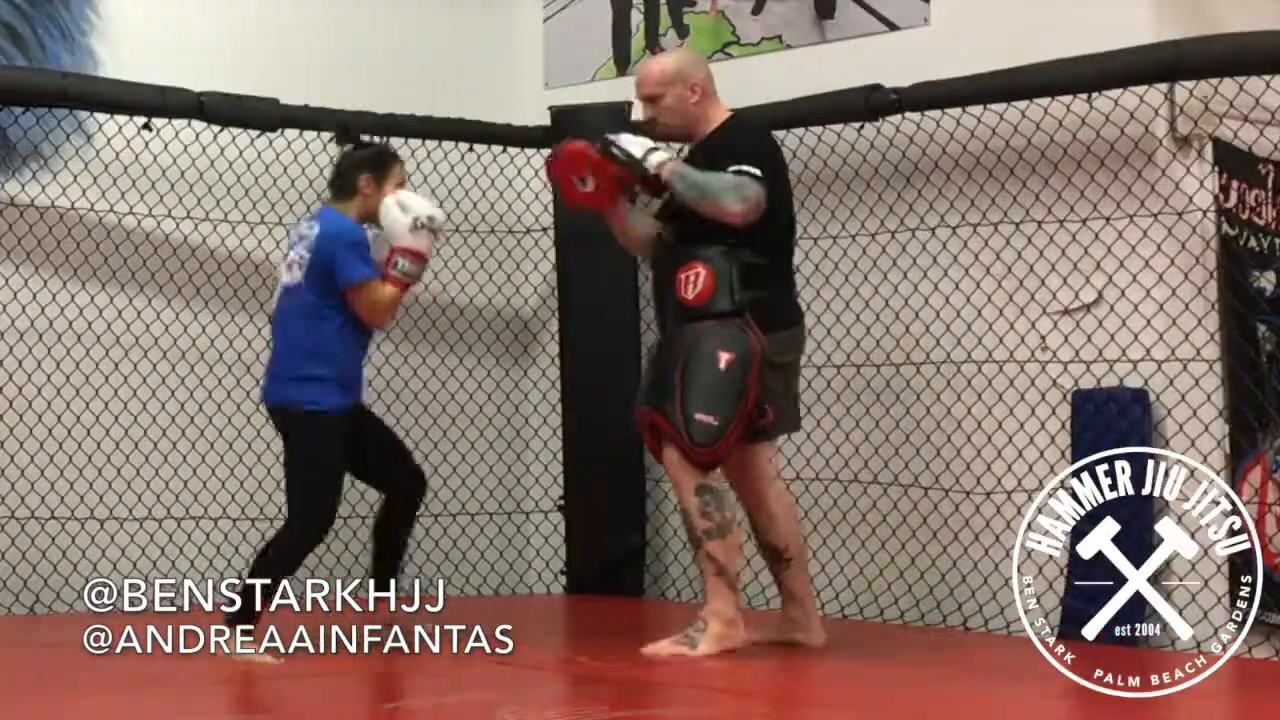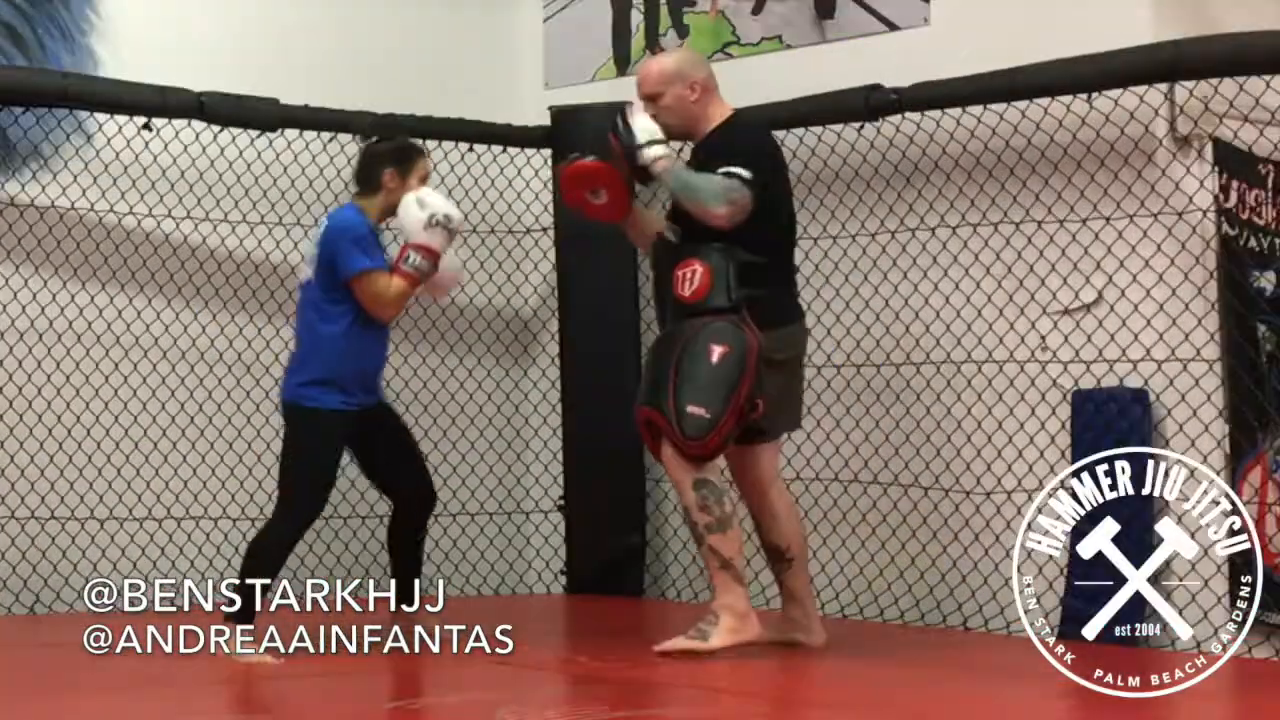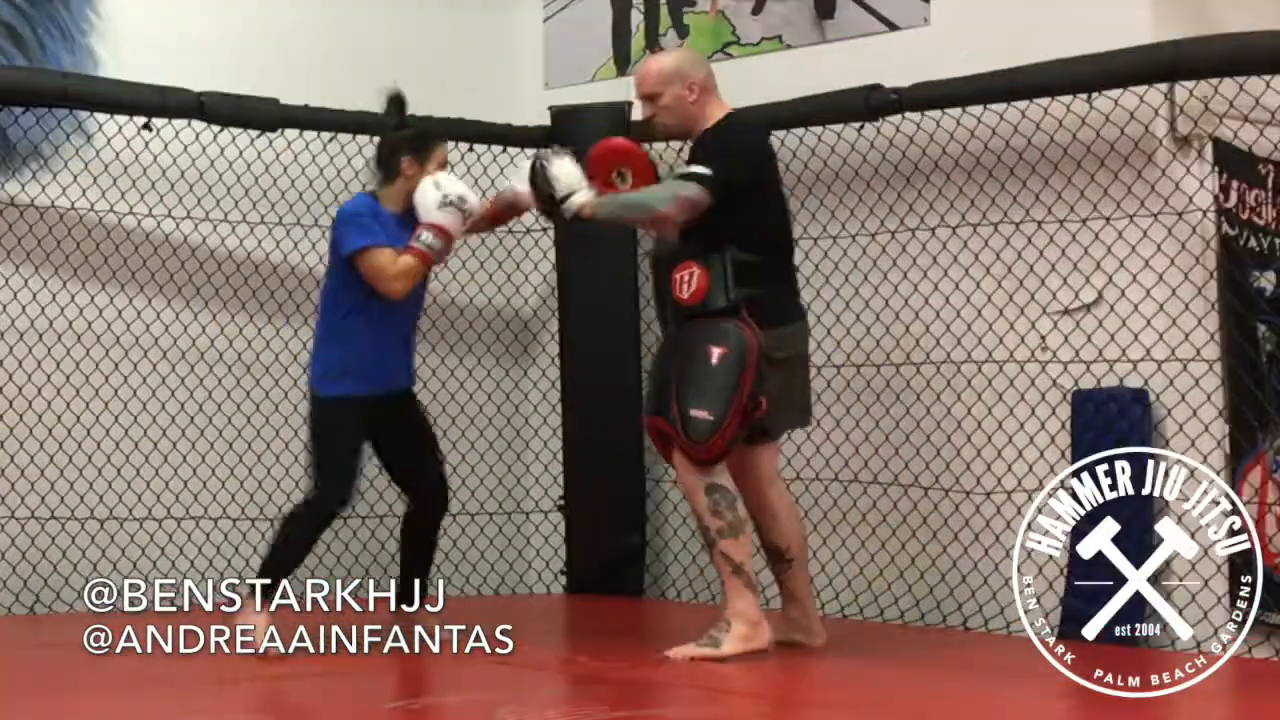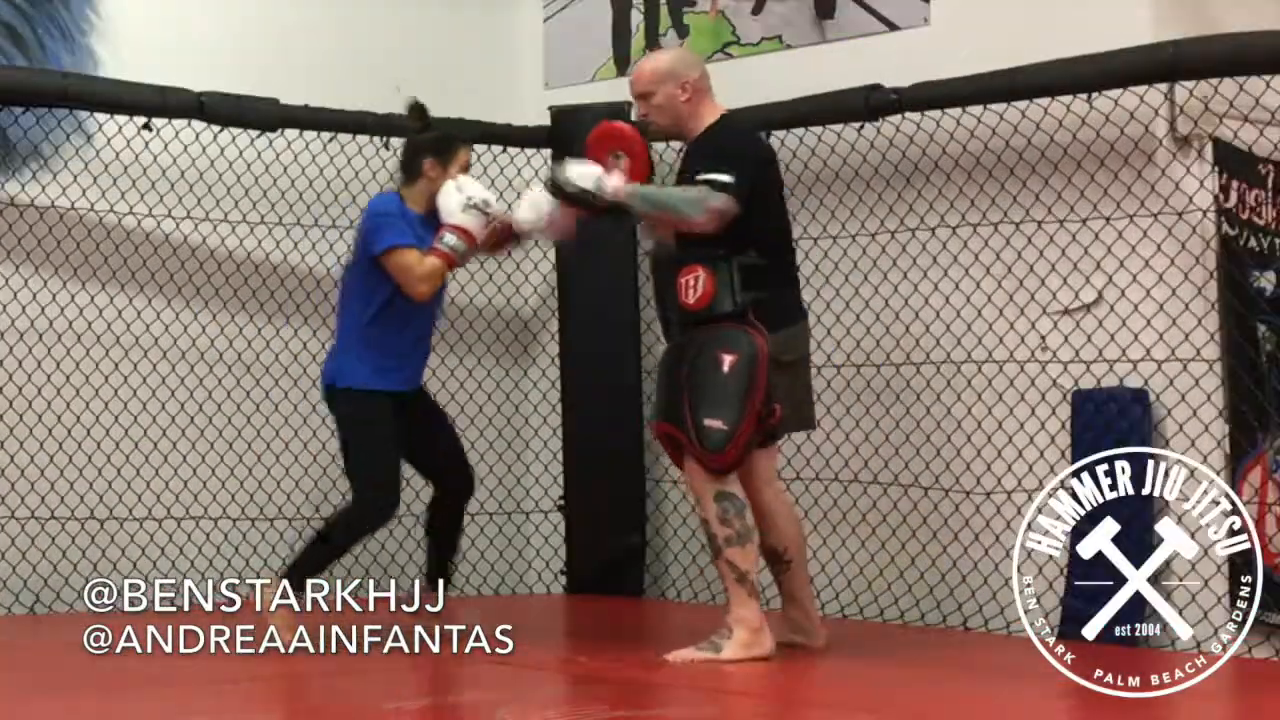
dt=0.1s
person 1, frame 1
left shoulder: (745, 142)
right shoulder: (697, 160)
left elbow: (737, 209)
right elbow: (654, 246)
left wrist: (658, 163)
right wrist: (608, 201)
left knee: (686, 461)
right knee: (750, 471)
left ankle: (721, 618)
right ankle: (800, 617)
person 1, frame 2
left shoulder: (741, 140)
right shoulder: (709, 150)
left elbow: (721, 211)
right elbow: (666, 247)
left wrist: (655, 156)
right wrist: (624, 204)
left hip: (744, 328)
left knee: (682, 455)
right knee: (753, 467)
left ankle: (733, 612)
right ankle: (802, 617)
person 1, frame 3
left shoulder: (737, 141)
right shoulder: (716, 148)
left elbow: (672, 207)
right elbow: (685, 237)
left wrist: (584, 199)
left hip: (746, 328)
right hip: (748, 329)
left knee: (694, 461)
right knee: (754, 469)
left ankle: (745, 620)
right ankle: (801, 616)
person 1, frame 4
left shoulder: (737, 142)
right shoulder: (697, 155)
left elbow: (705, 215)
right elbow: (680, 238)
left wrist: (612, 187)
right wrist: (624, 187)
left hip: (748, 331)
left knee: (704, 467)
right knee: (752, 474)
left ankle: (746, 628)
right ankle: (801, 616)
person 2, frame 1
left shoulder: (322, 226)
right shoulder: (344, 235)
right elbow: (375, 312)
right wrist: (409, 254)
left hip: (329, 399)
right hip: (309, 400)
left knee: (409, 486)
right knee: (309, 522)
right ankle: (238, 626)
person 2, frame 2
left shoulder: (369, 227)
right shoulder: (349, 228)
right elbow: (383, 306)
left wrist: (425, 277)
right wrist: (423, 246)
left hip: (361, 400)
right hip: (319, 397)
left knee: (417, 496)
right knee: (293, 517)
right ankle: (232, 625)
person 2, frame 3
left shoulder: (406, 213)
right shoulder: (359, 214)
left elbow: (471, 223)
right elbow: (394, 282)
left wrist: (511, 202)
right wrist: (437, 230)
left hip: (391, 386)
right hip: (344, 387)
left knee: (430, 494)
right knee: (331, 498)
left ankle: (408, 611)
right ankle: (259, 603)
person 2, frame 4
left shoulder: (428, 216)
right shoulder: (385, 211)
left elbow: (485, 243)
right elbow: (419, 283)
left wrist: (519, 227)
right wrist: (457, 231)
left hip: (400, 384)
right hip: (359, 385)
left knee: (456, 482)
right knee: (376, 502)
